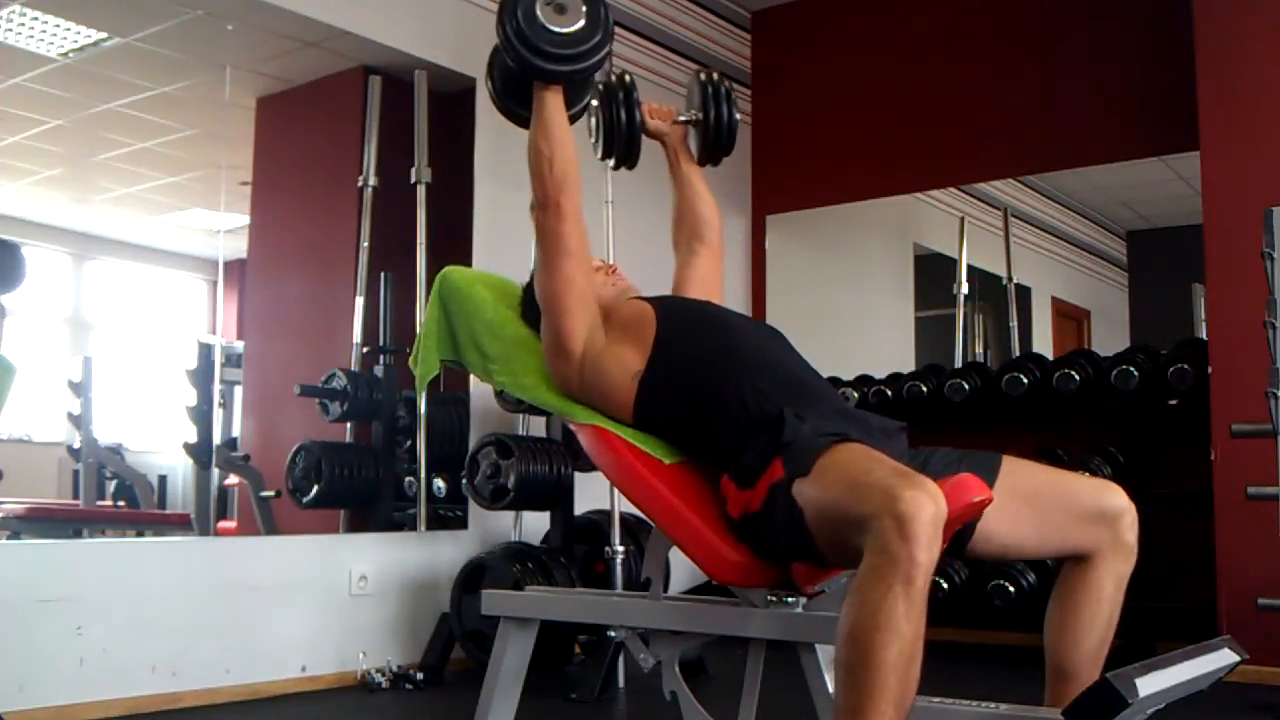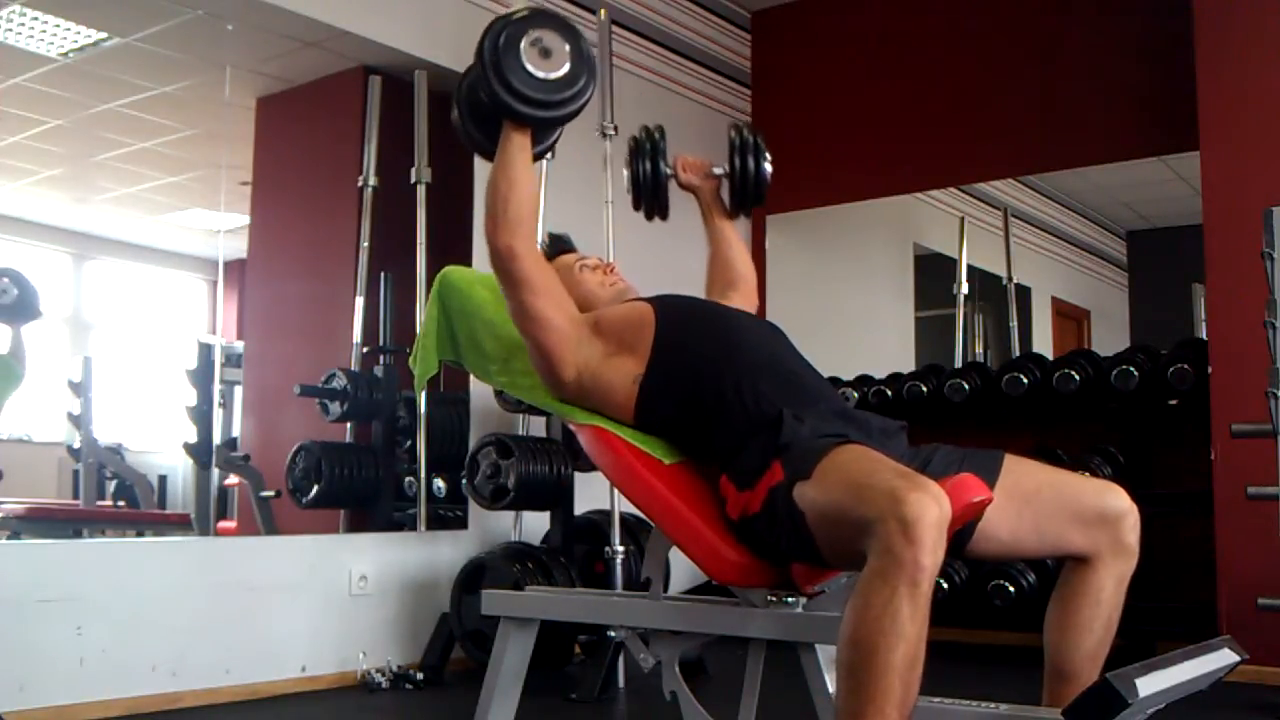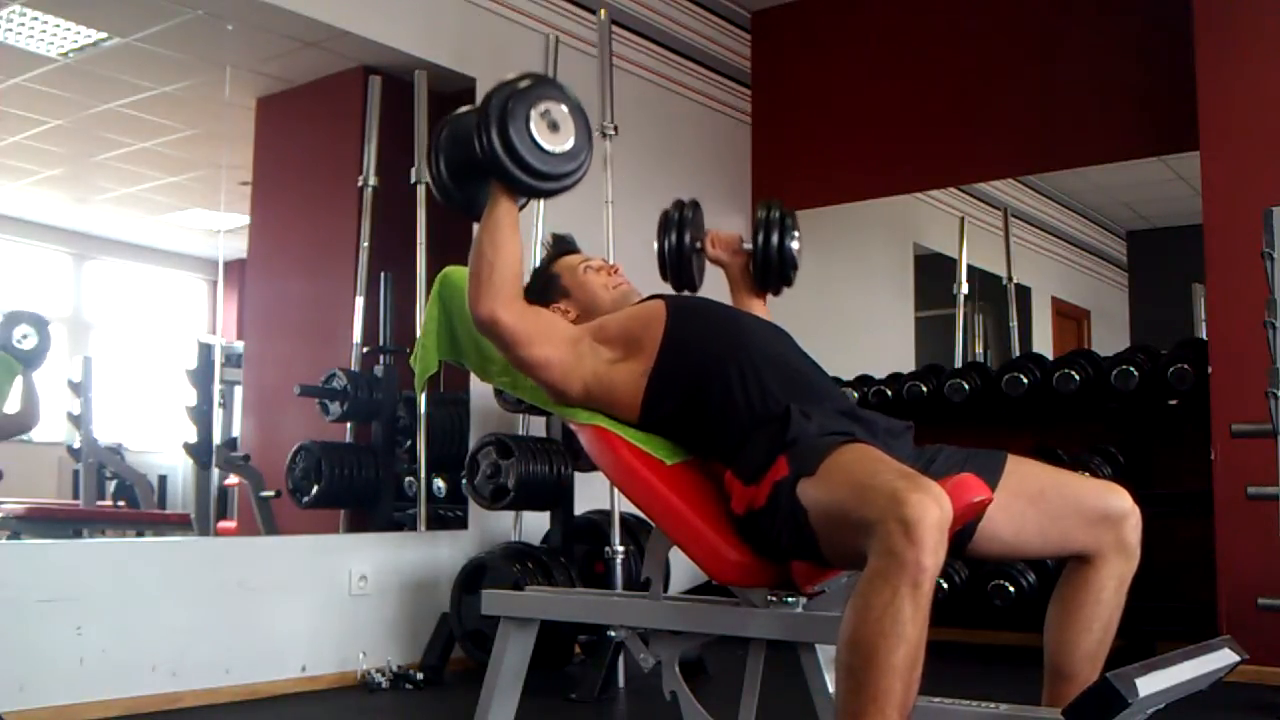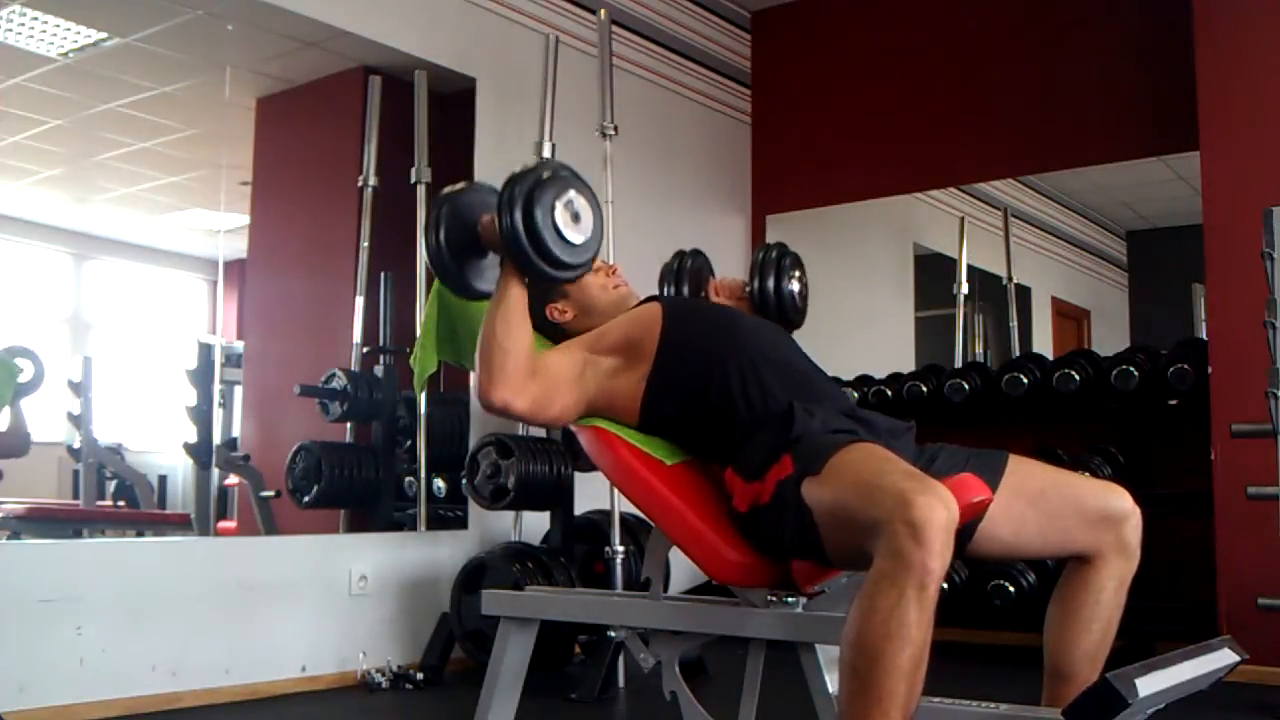
dt=0.5s
person 1, frame 1
left shoulder: (675, 320)
right shoulder: (583, 342)
left elbow: (701, 241)
right elbow: (555, 206)
left wrist: (676, 148)
right wrist: (549, 86)
left hip: (867, 441)
right hip: (779, 460)
left knee: (1110, 516)
right knee: (909, 516)
person 1, frame 2
left shoulder: (666, 332)
right shoulder: (579, 348)
left elbow: (738, 292)
right elbow: (512, 247)
left wrist: (710, 199)
right wrist: (518, 128)
left hip: (861, 435)
right hip: (780, 458)
left knee: (1110, 517)
right knee: (913, 516)
person 1, frame 3
left shoulder: (674, 333)
right shoulder: (586, 350)
right elbow: (496, 311)
left wrist: (742, 279)
right wrist: (505, 192)
left hip: (869, 437)
right hip: (787, 453)
left knee: (1112, 517)
right knee: (914, 519)
person 1, frame 4
left shoulder: (672, 336)
right shoulder: (587, 357)
right elbow: (508, 390)
left wrist: (746, 318)
right wrist: (514, 268)
left hip: (869, 433)
right hip: (790, 452)
left knee: (1113, 519)
right knee: (921, 521)
